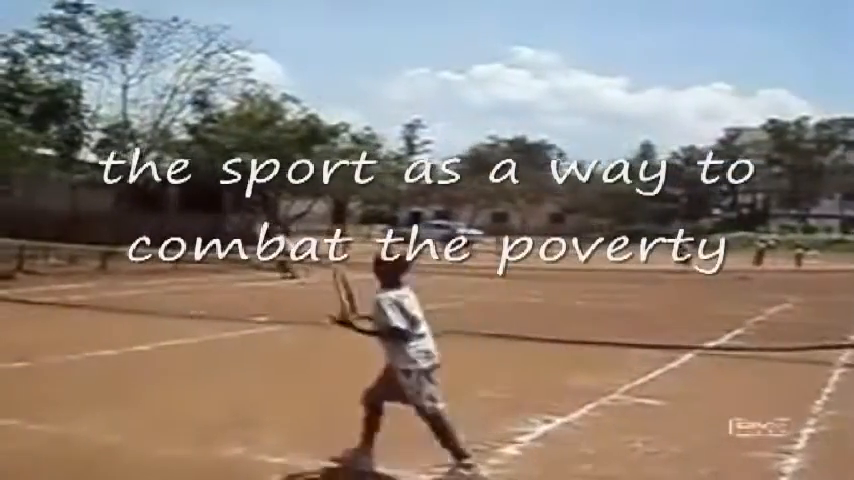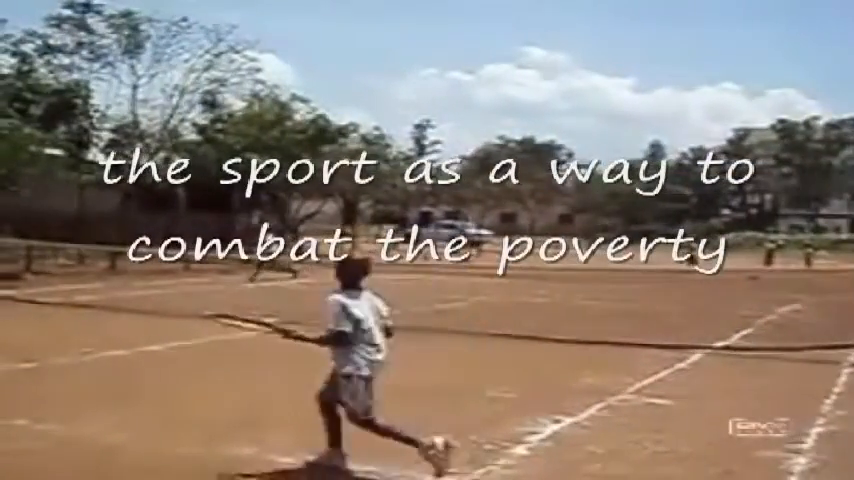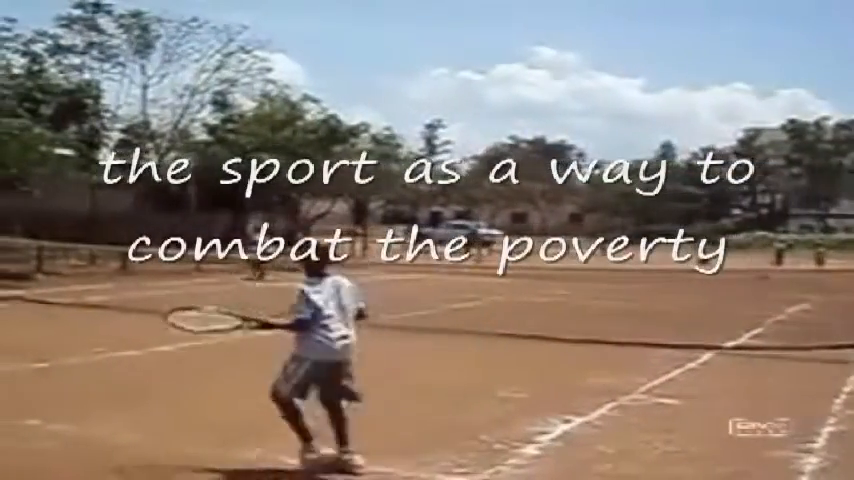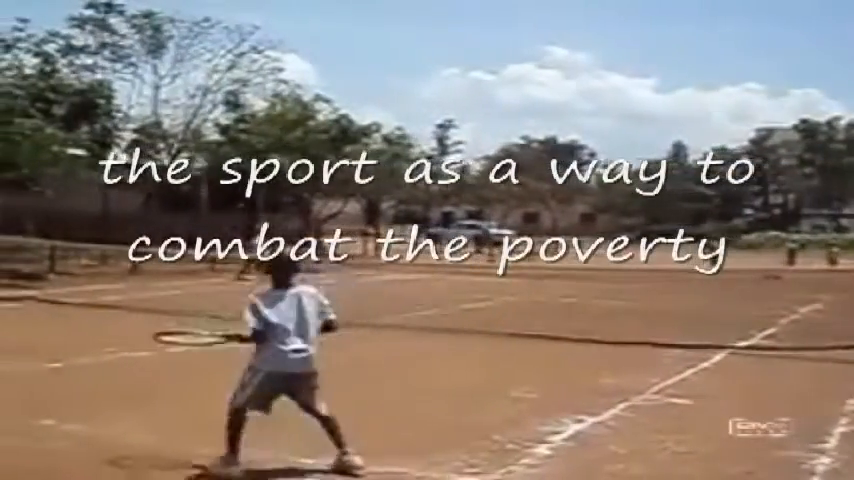
dt=0.2s
person 1, frame 1
left shoulder: (385, 299)
right shoulder: (403, 292)
left elbow: (397, 333)
left wrist: (358, 329)
right wrist: (373, 319)
left hip: (411, 361)
right hip: (404, 361)
left knee: (431, 413)
right knee: (372, 399)
left ankle: (465, 464)
right ankle: (362, 453)
person 1, frame 2
left shoulder: (337, 301)
right shoulder: (372, 299)
left elbow: (341, 338)
right elbow: (388, 330)
left wrist: (302, 338)
left hip: (355, 366)
right hip: (367, 362)
left knee: (364, 419)
right knee: (326, 399)
left ankle: (428, 445)
right ankle: (334, 452)
person 1, frame 3
left shoulder: (305, 289)
right shoulder: (345, 284)
left elbow: (302, 324)
right elbow: (361, 313)
left hip: (313, 354)
right hip: (341, 352)
left knee: (281, 395)
right knee: (333, 401)
left ankle: (309, 448)
right ankle: (347, 453)
person 1, frame 4
left shoulder: (260, 301)
right shoulder: (313, 295)
left elbow: (259, 336)
right elbow: (332, 325)
left wrist: (245, 339)
left hip: (270, 365)
right hip: (304, 364)
left knee: (238, 407)
right knee: (318, 410)
left ankle: (231, 459)
right ankle: (346, 455)
